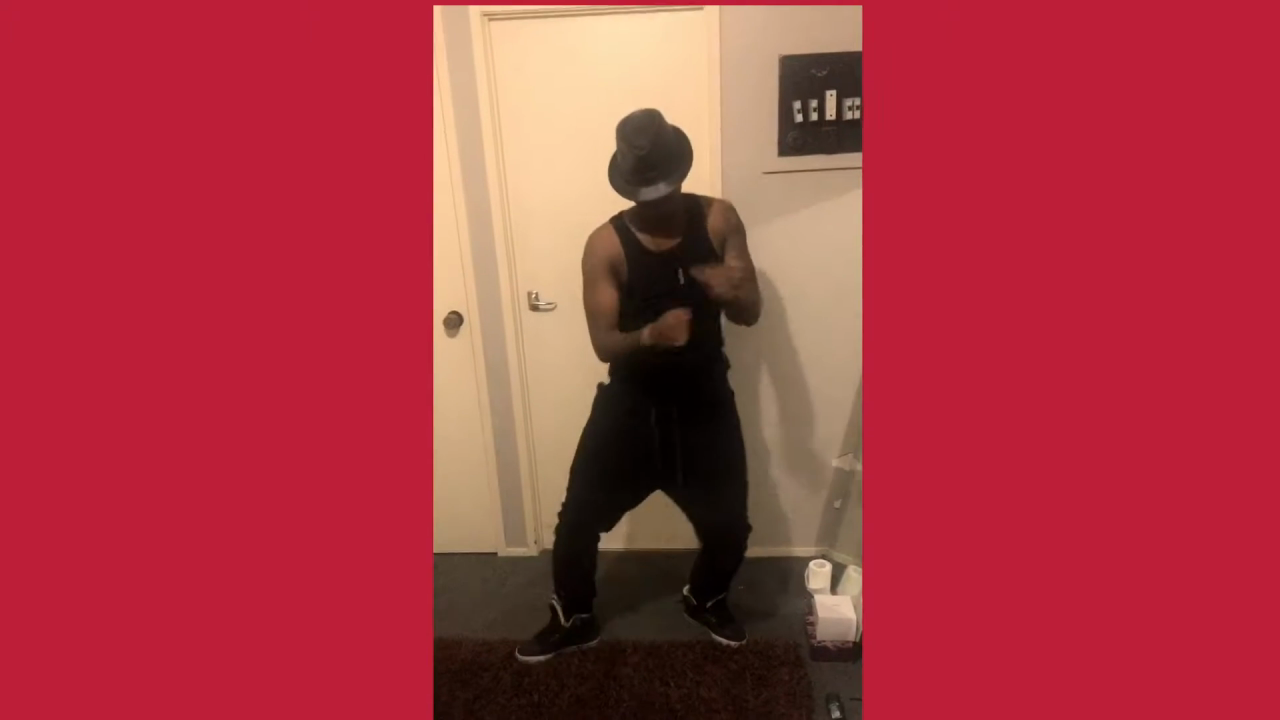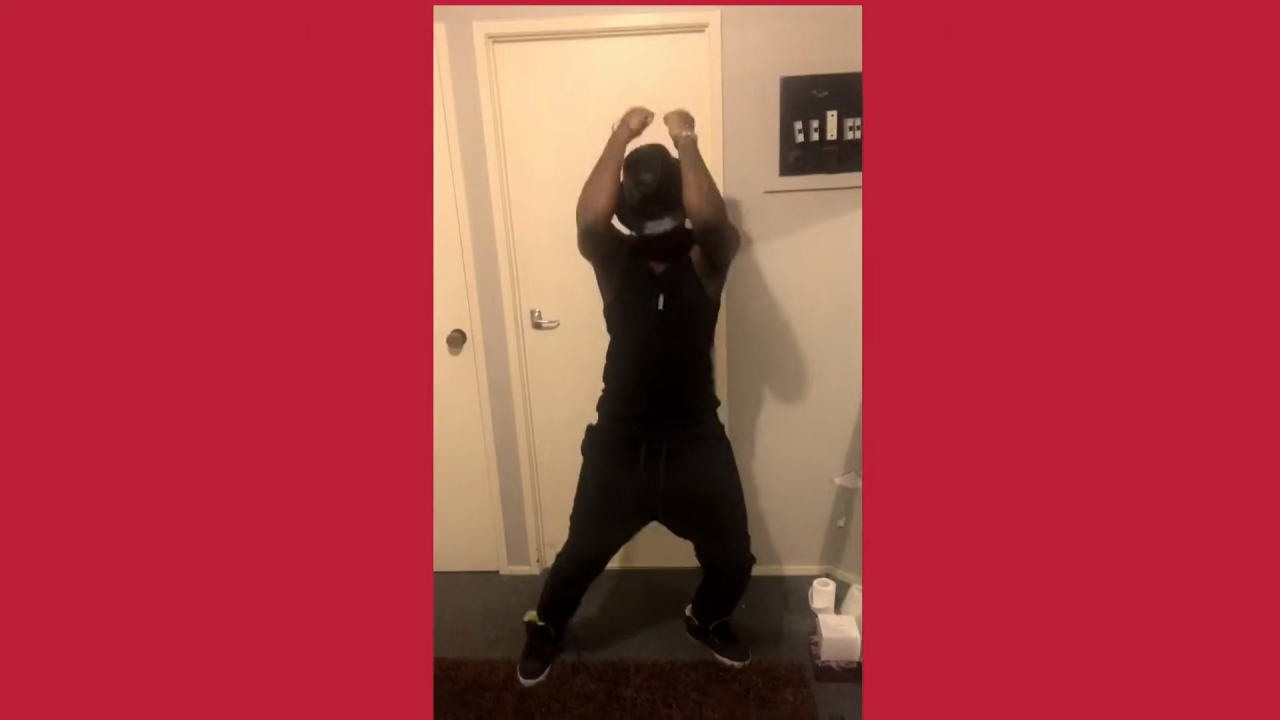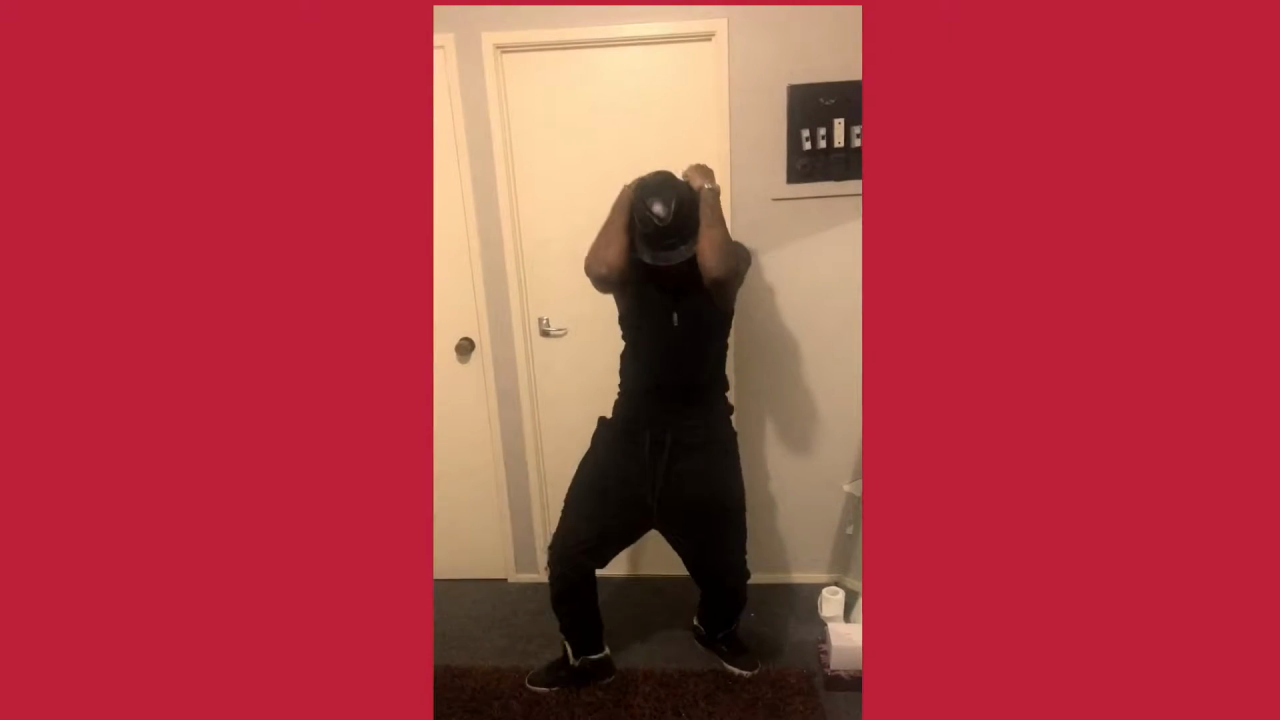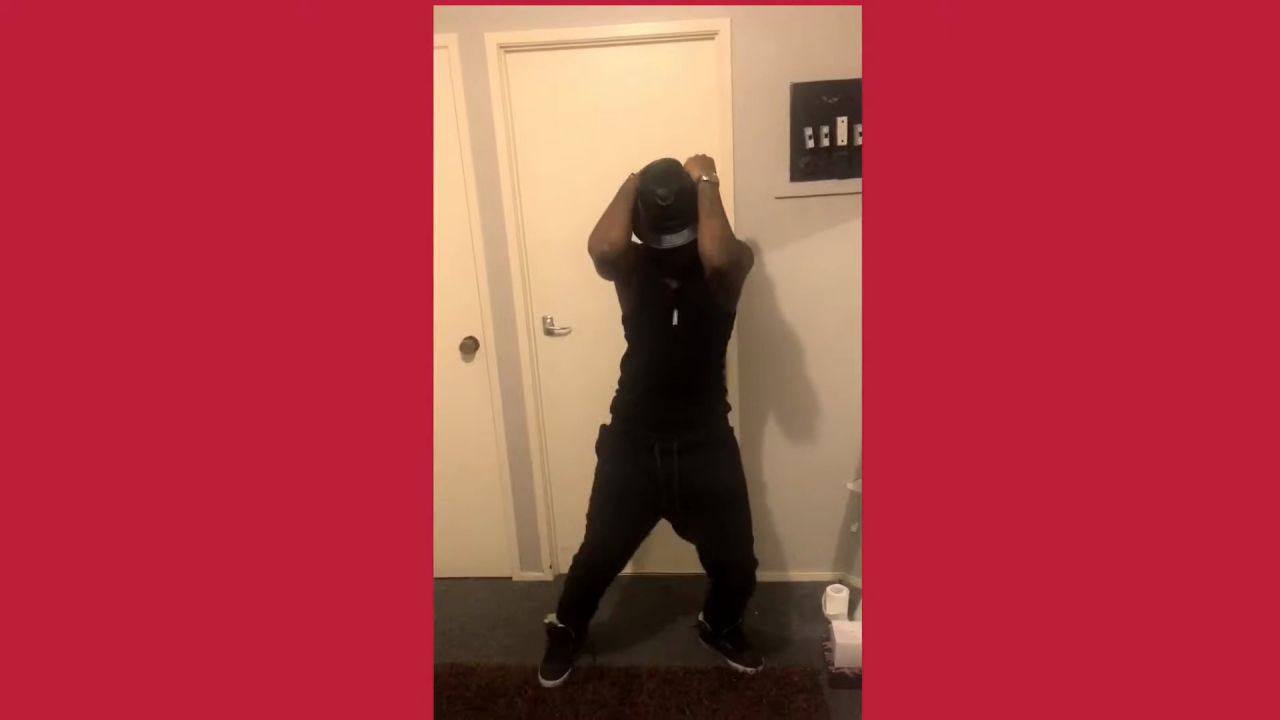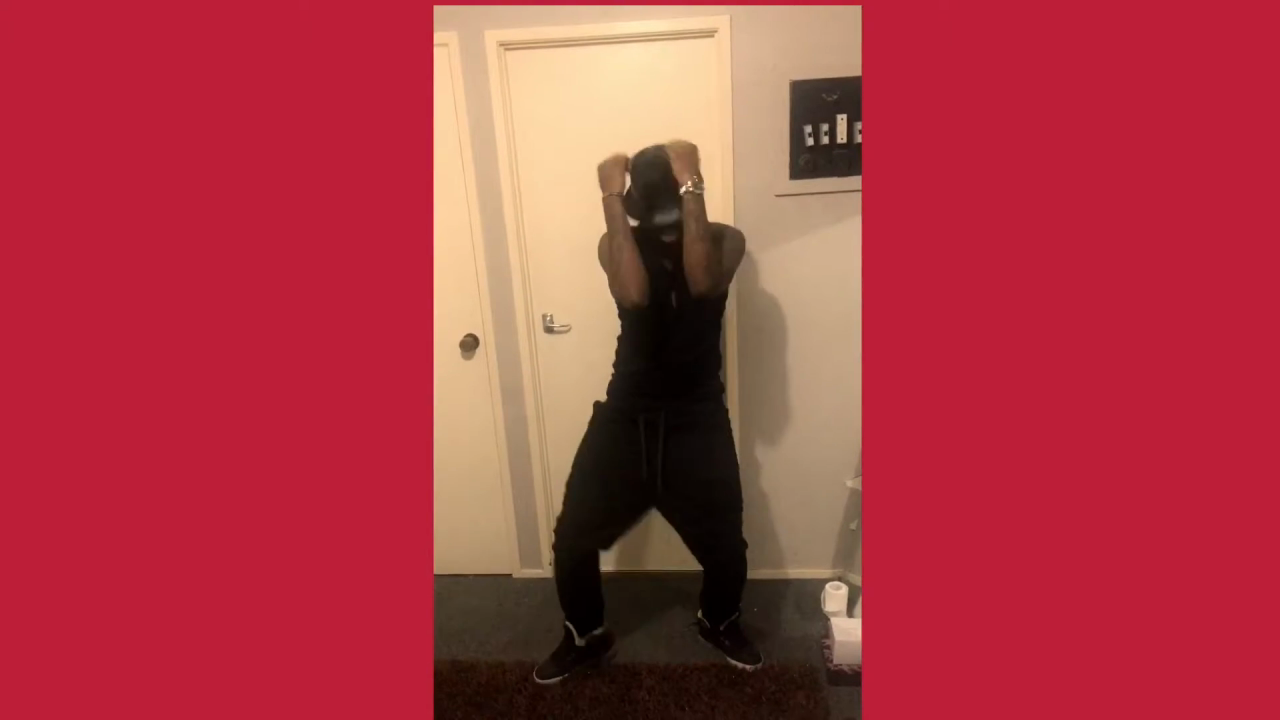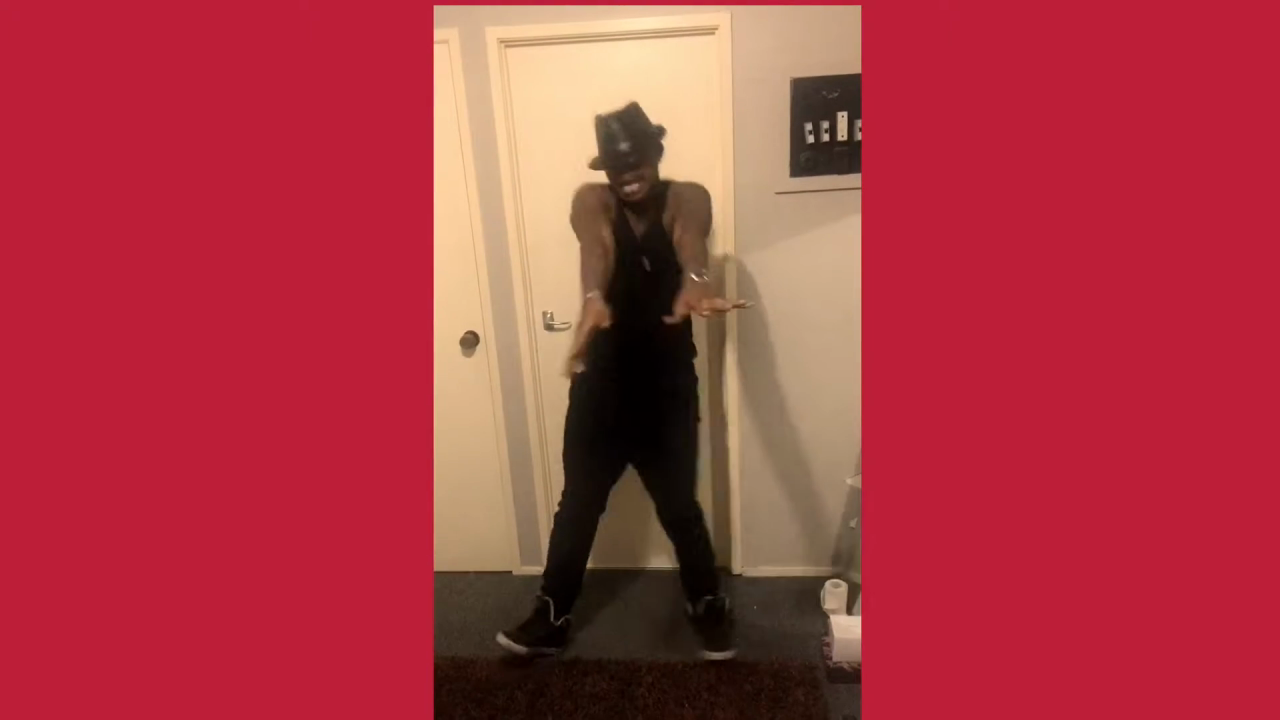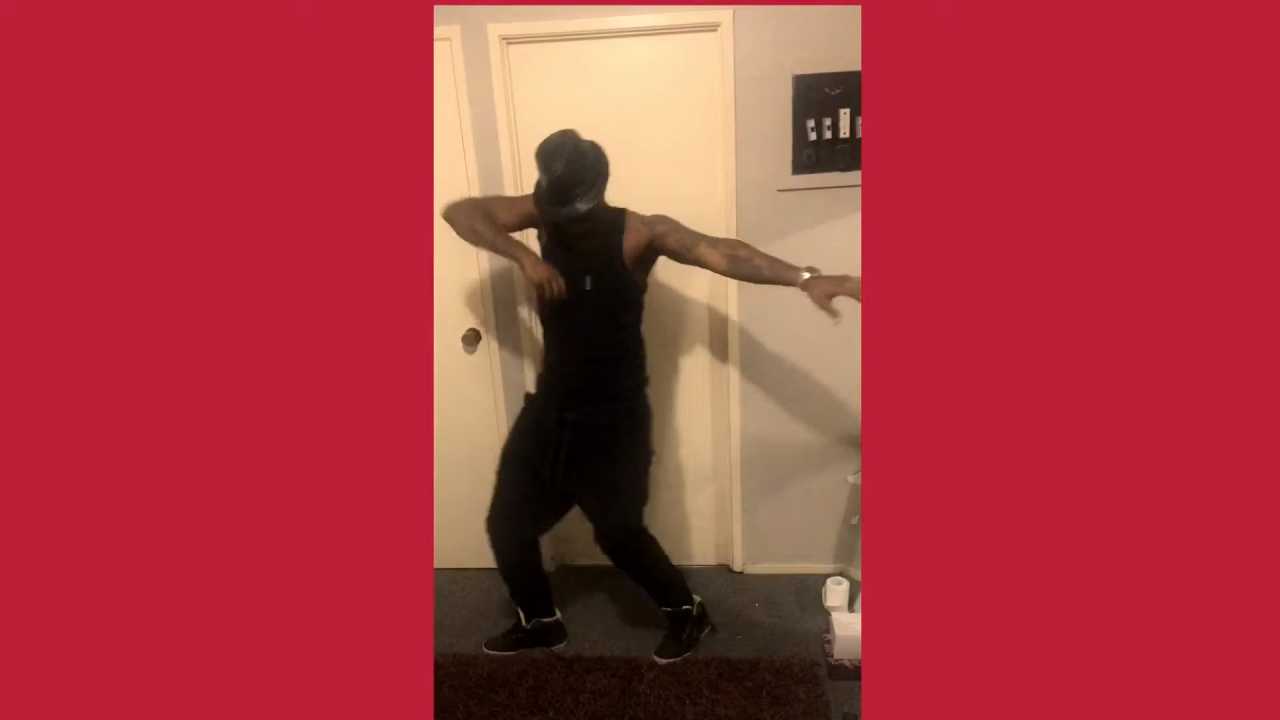
dt=0.4s
person 1, frame 1
left shoulder: (718, 219)
right shoulder: (605, 244)
left elbow: (748, 310)
right elbow: (604, 341)
left wrist: (735, 291)
right wrist: (650, 335)
left hip: (705, 404)
right hip: (630, 403)
left knee: (727, 525)
right knee: (578, 517)
left ankle: (705, 599)
right ankle: (574, 618)
person 1, frame 2
left shoulder: (709, 252)
right shoulder: (612, 254)
left elbow: (708, 213)
right elbow: (590, 215)
left wrist: (684, 138)
right wrist: (623, 137)
left hip: (695, 440)
right hip: (620, 440)
left knee: (733, 560)
right knee: (582, 555)
left ankle: (708, 619)
right ankle: (545, 628)
person 1, frame 3
left shoulder: (728, 268)
right shoulder: (630, 274)
left elbow: (717, 265)
right elbow: (601, 268)
left wrist: (707, 190)
right wrist: (628, 195)
left hip: (703, 445)
right hip: (629, 439)
left knee: (726, 572)
right knee: (567, 555)
left ankle: (715, 629)
right ankle: (587, 656)
person 1, frame 4
left shoulder: (731, 266)
right shoulder: (631, 266)
left elbow: (719, 254)
right elbow: (601, 246)
left wrist: (706, 181)
right wrist: (632, 185)
left hip: (706, 442)
right hip: (633, 439)
left knee: (736, 563)
right knee: (599, 555)
left ankle: (720, 626)
right ankle: (566, 630)
person 1, frame 5
left shoulder: (724, 240)
right shoulder: (617, 245)
left elbow: (702, 282)
right elbow: (634, 296)
left wrist: (690, 184)
right wrist: (611, 197)
left hip: (697, 423)
right hip: (625, 419)
left knee: (725, 548)
right knee: (572, 537)
left ankle: (719, 622)
right ankle: (585, 635)
person 1, frame 6
left shoulder: (688, 198)
right shoulder: (592, 201)
left elbow: (689, 235)
right elbow: (595, 246)
left wrist: (695, 282)
right wrist: (595, 300)
left hip: (668, 385)
right hip: (602, 384)
left knee: (678, 506)
right knee: (578, 504)
left ankle: (707, 605)
right ankle: (551, 616)
person 1, frame 7
left shoulder: (641, 232)
right shoulder: (542, 216)
left elbow: (718, 253)
right elbow: (459, 211)
left wrist: (806, 277)
right wrist: (520, 255)
left hip: (614, 416)
right hip: (550, 408)
left knee: (619, 532)
right knee: (506, 522)
left ankle: (686, 610)
right ankle: (539, 620)
